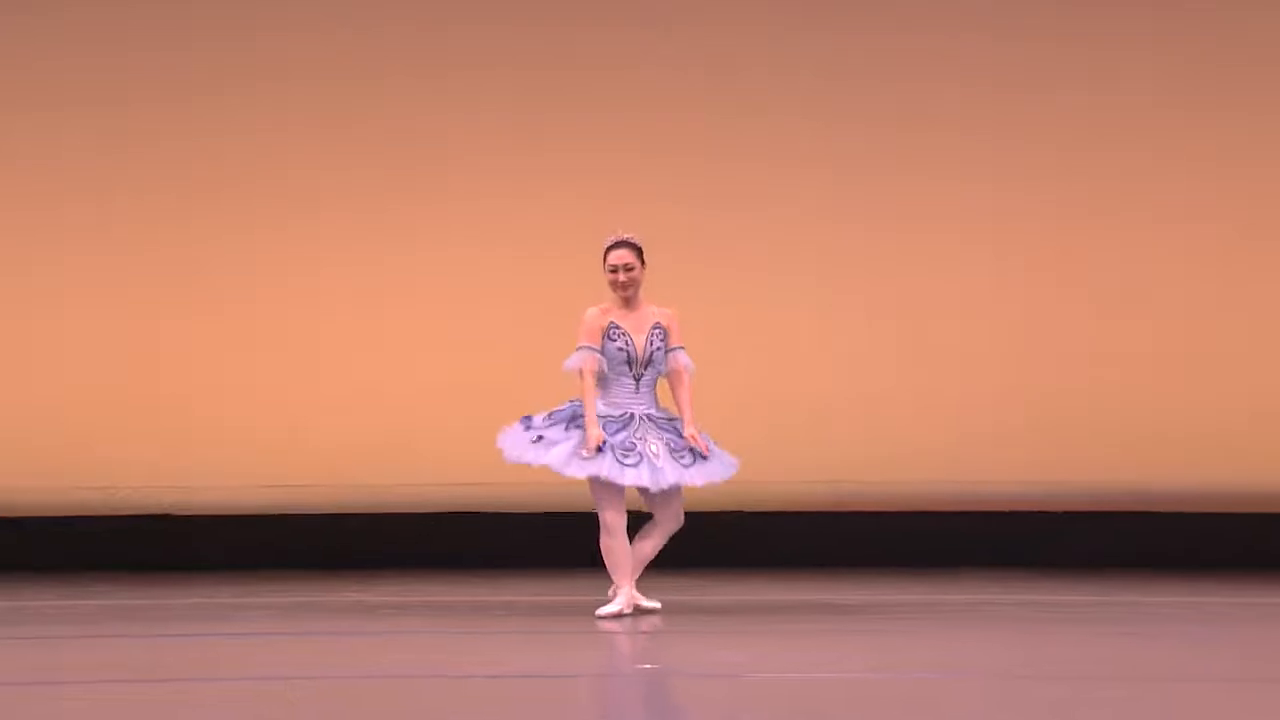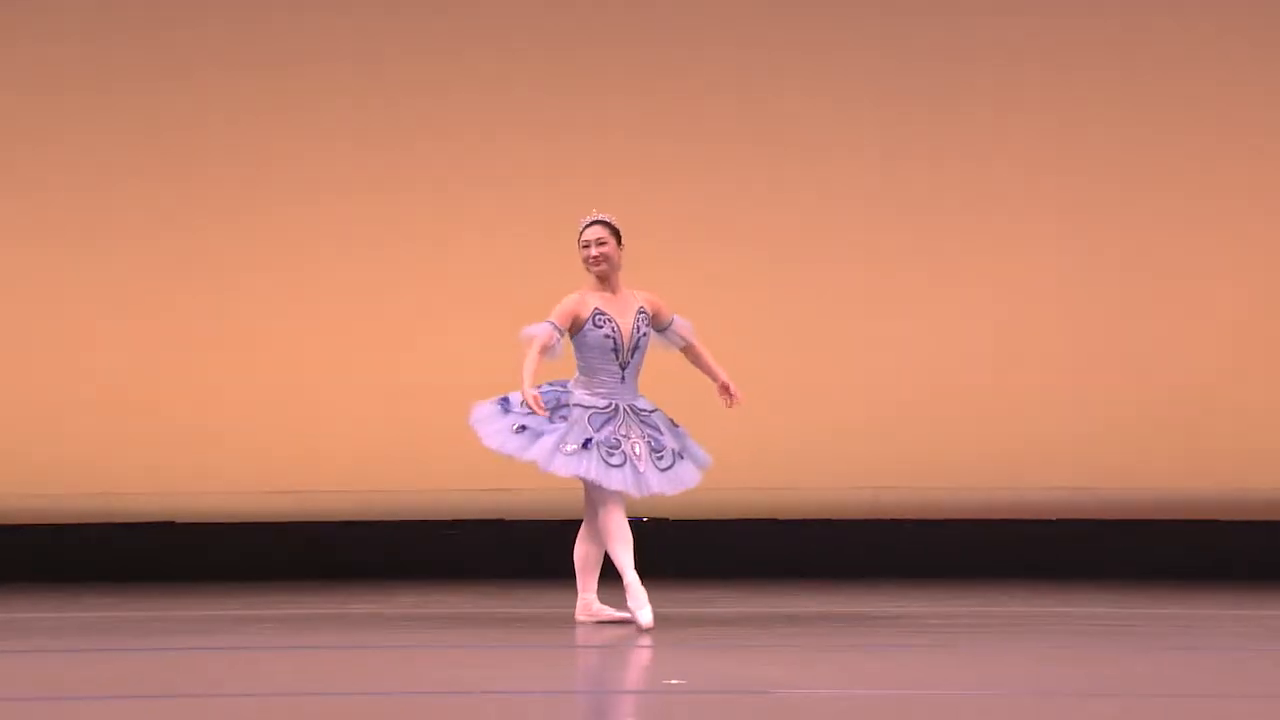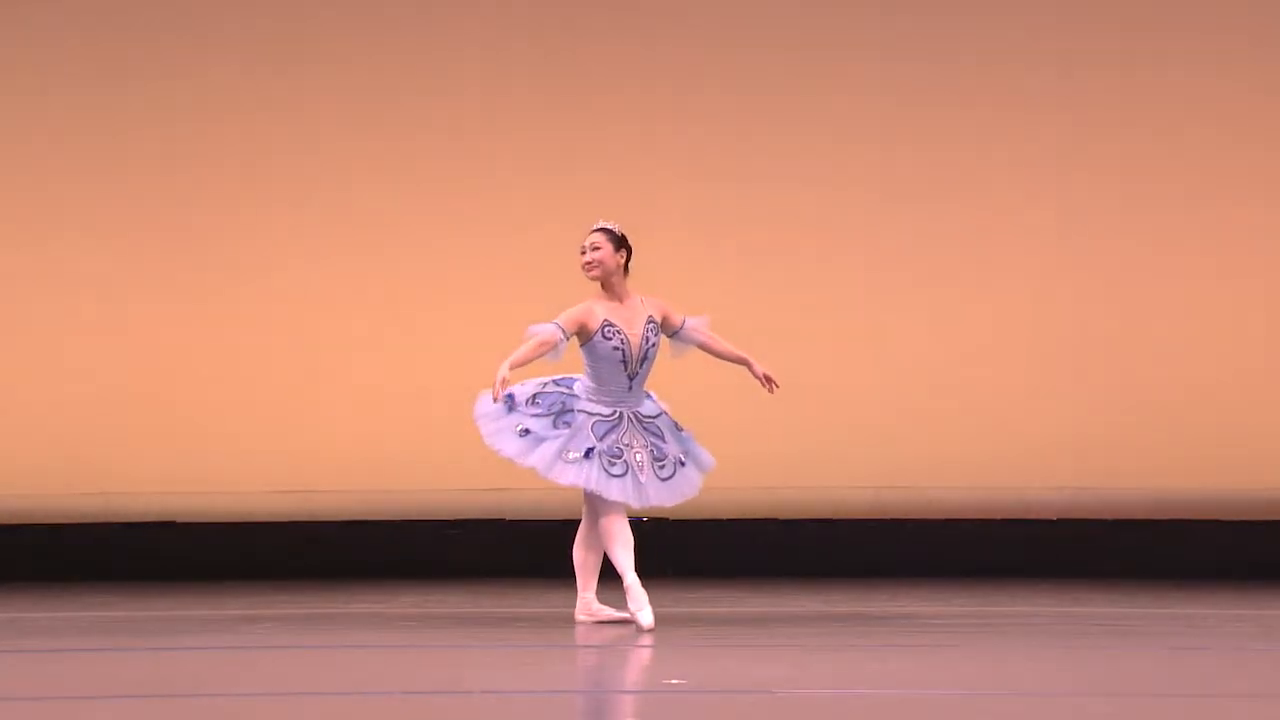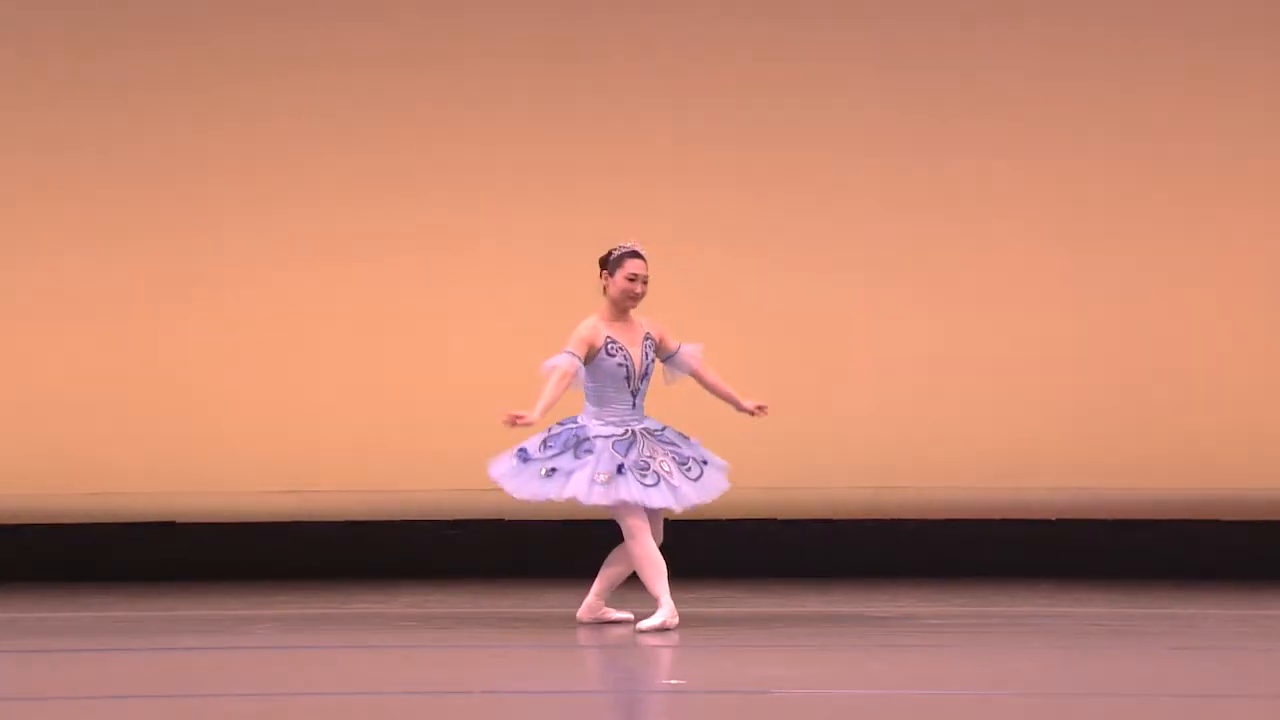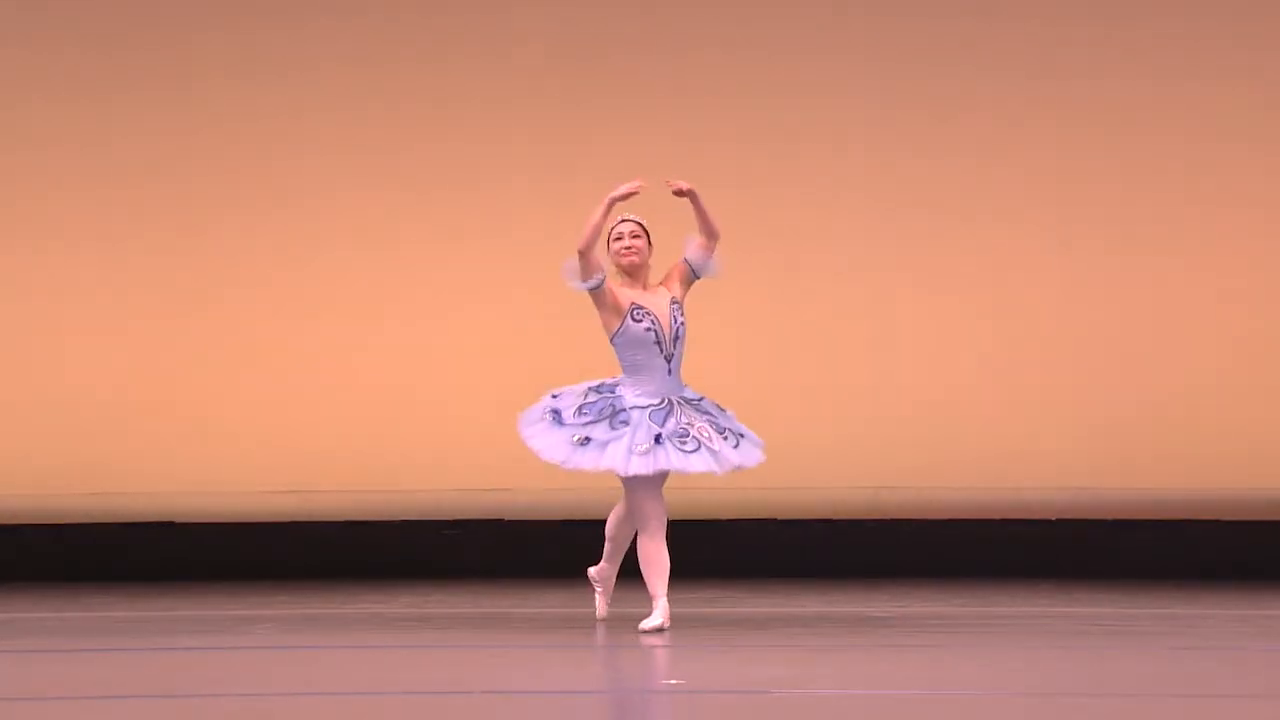
dt=1s
person 1, frame 1
left shoulder: (666, 318)
right shoulder: (595, 317)
left elbow: (679, 374)
right elbow: (586, 376)
left wrist: (689, 424)
right wrist: (591, 425)
left hip: (653, 426)
right hip: (607, 425)
left knee: (670, 516)
right knee: (612, 518)
left ankle: (626, 583)
right ankle: (623, 591)
person 1, frame 2
left shoulder: (646, 303)
right shoulder: (576, 304)
left elbow: (684, 340)
right elbow: (539, 343)
left wrist: (719, 376)
right wrist: (526, 384)
left hip: (630, 415)
right hip: (587, 414)
left knee: (598, 509)
right knee: (609, 503)
left ankle: (587, 601)
right ankle: (633, 584)
person 1, frame 3
left shoulder: (655, 309)
right shoulder: (586, 313)
left elbow: (700, 336)
right elbow: (544, 339)
left wrist: (749, 362)
right wrist: (507, 366)
left hip: (634, 420)
right hip: (592, 419)
left knee: (599, 511)
right knee: (609, 507)
left ankle: (587, 601)
person 1, frame 4
left shoulder: (651, 331)
right shoulder: (589, 331)
left elbow: (694, 367)
right elbow: (562, 373)
left wrist: (740, 402)
right wrist: (536, 413)
left hip: (642, 439)
right hip: (599, 440)
left knee: (646, 531)
right knee: (636, 525)
left ankle: (593, 604)
right ankle: (666, 606)
person 1, frame 5
left shoulder: (672, 289)
right shoulder: (611, 297)
left elbow: (710, 240)
right elbow: (584, 251)
left wrist: (694, 200)
right wrist: (610, 203)
left hip: (676, 410)
right hip: (634, 412)
left knee: (637, 502)
right knee: (650, 510)
left ankle: (604, 573)
right ankle: (660, 605)
